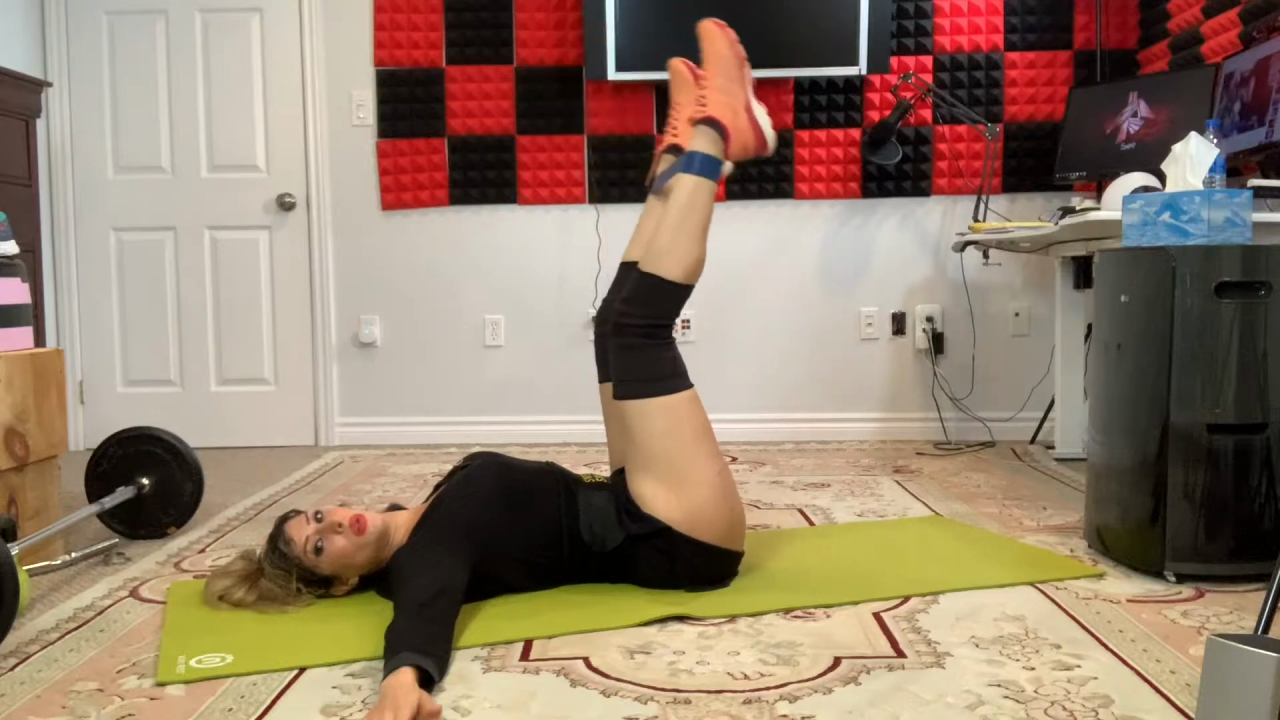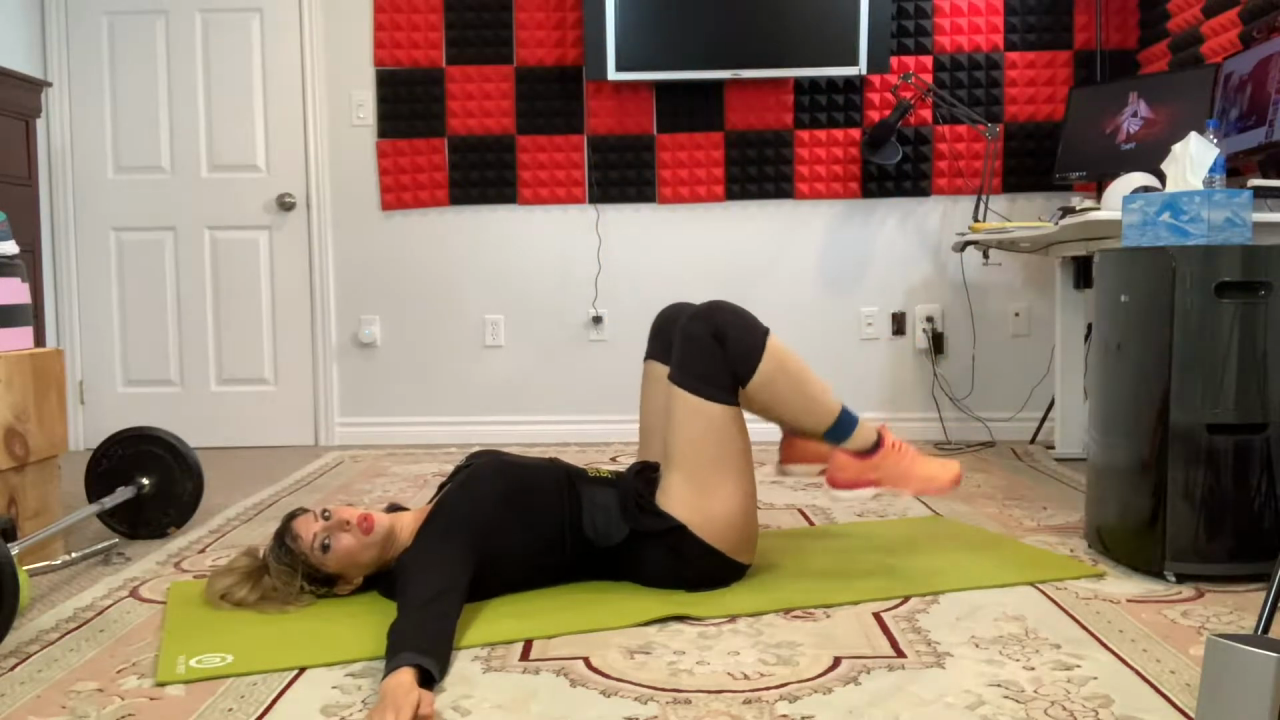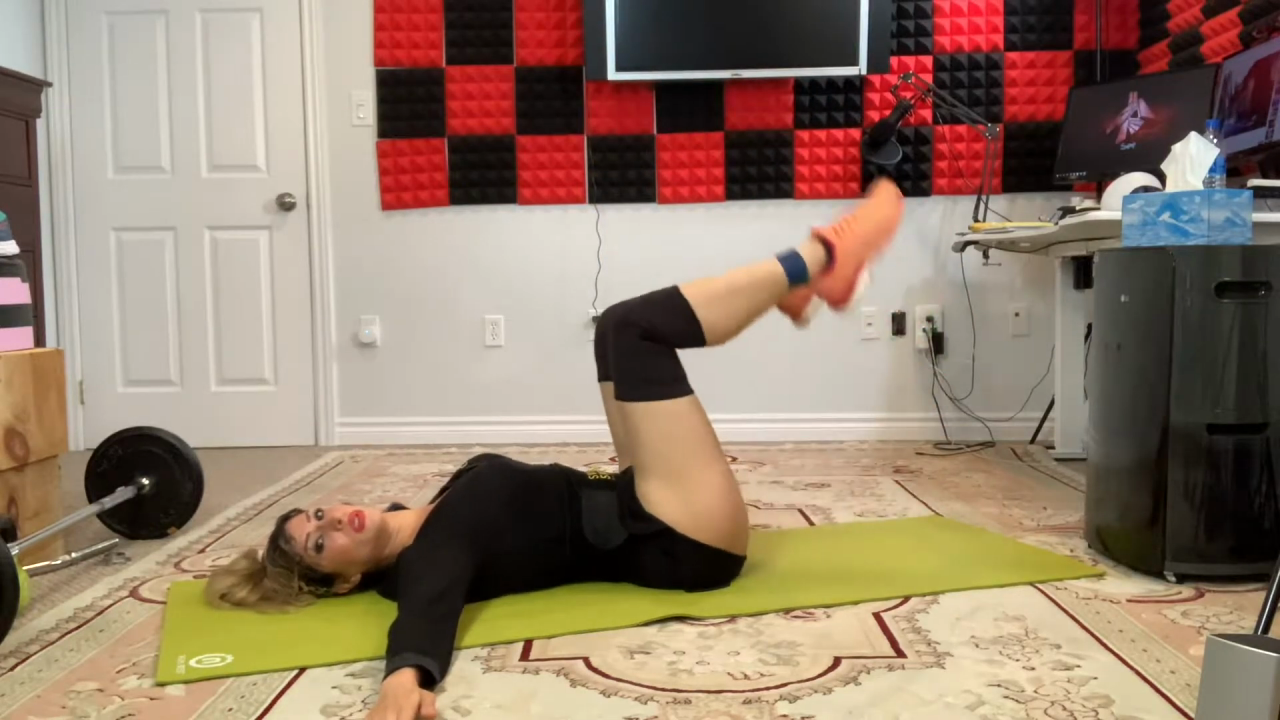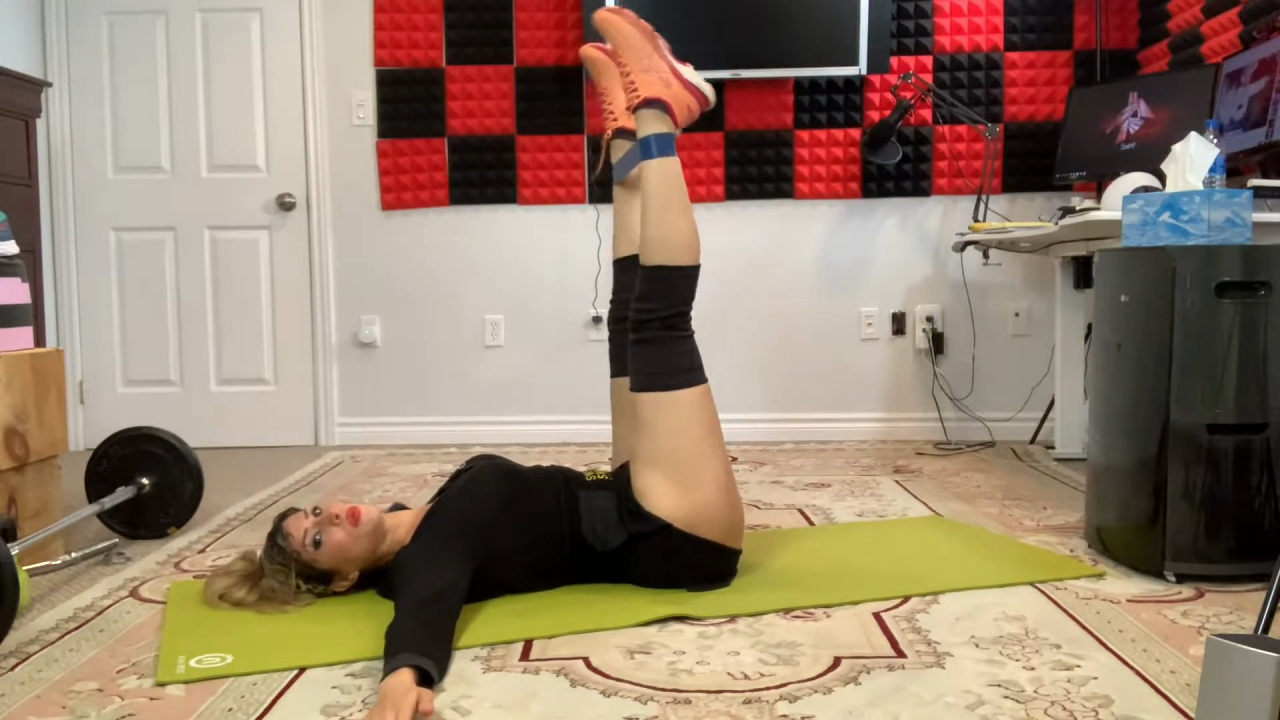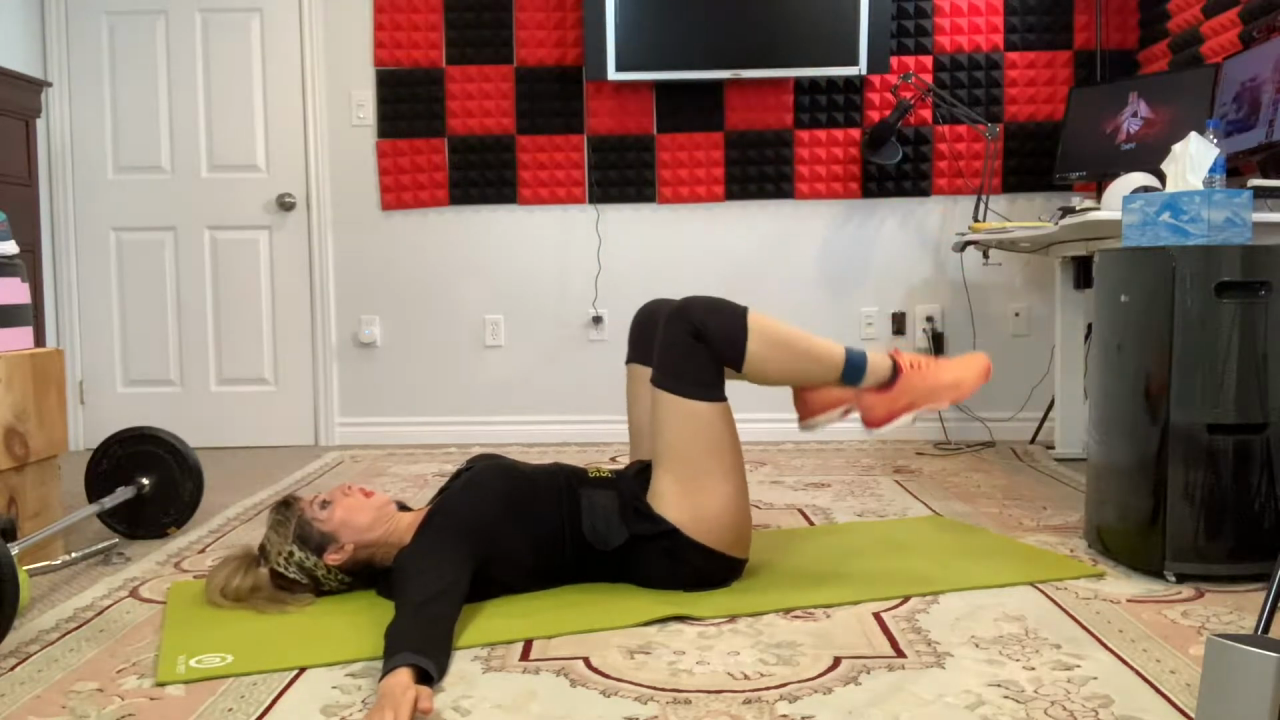
dt=1s
person 1, frame 1
left shoulder: (416, 522)
right shoulder: (419, 562)
right elbow: (423, 614)
left hip: (639, 525)
right hip: (684, 544)
left knee: (629, 323)
right knee: (629, 324)
left ankle: (687, 147)
right ankle: (713, 135)
person 1, frame 2
left shoulder: (427, 520)
right shoulder: (421, 563)
right elbow: (424, 615)
left hip: (643, 499)
right hip: (684, 544)
left knee: (683, 323)
right knee: (713, 331)
left ankle: (829, 445)
right ankle: (869, 456)
person 1, frame 3
left shoulder: (429, 521)
right shoulder: (430, 564)
right elbow: (424, 619)
left hip: (626, 513)
right hip: (687, 548)
left knee: (624, 329)
right knee: (629, 328)
left ankle: (800, 274)
right ankle: (819, 254)
person 1, frame 4
left shoulder: (418, 525)
right shoulder: (419, 564)
right elbow: (426, 611)
left hip: (629, 513)
right hip: (678, 544)
right knee: (654, 318)
left ankle: (635, 130)
right ankle: (656, 115)
person 1, frame 5
left shoulder: (422, 531)
right shoulder: (422, 562)
right elbow: (425, 613)
left hip: (639, 503)
right hip: (679, 543)
left knee: (660, 320)
right knee: (692, 323)
left ankle: (830, 385)
right ankle: (883, 380)
